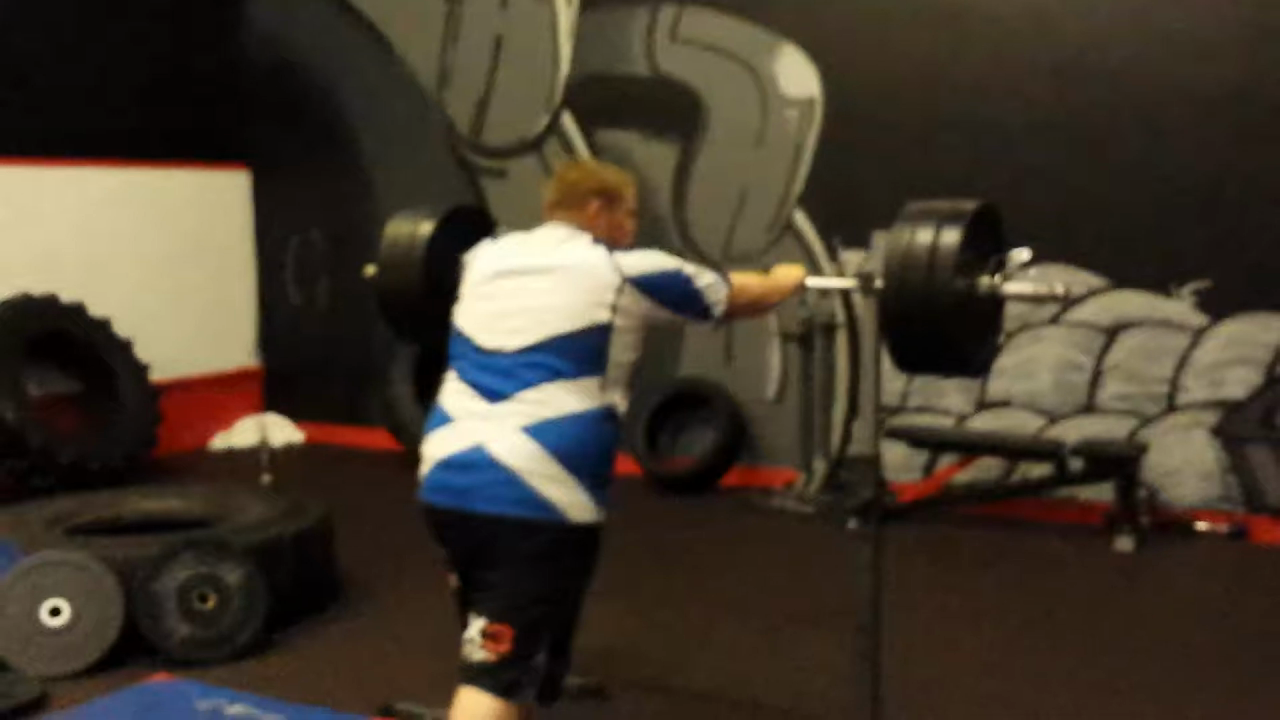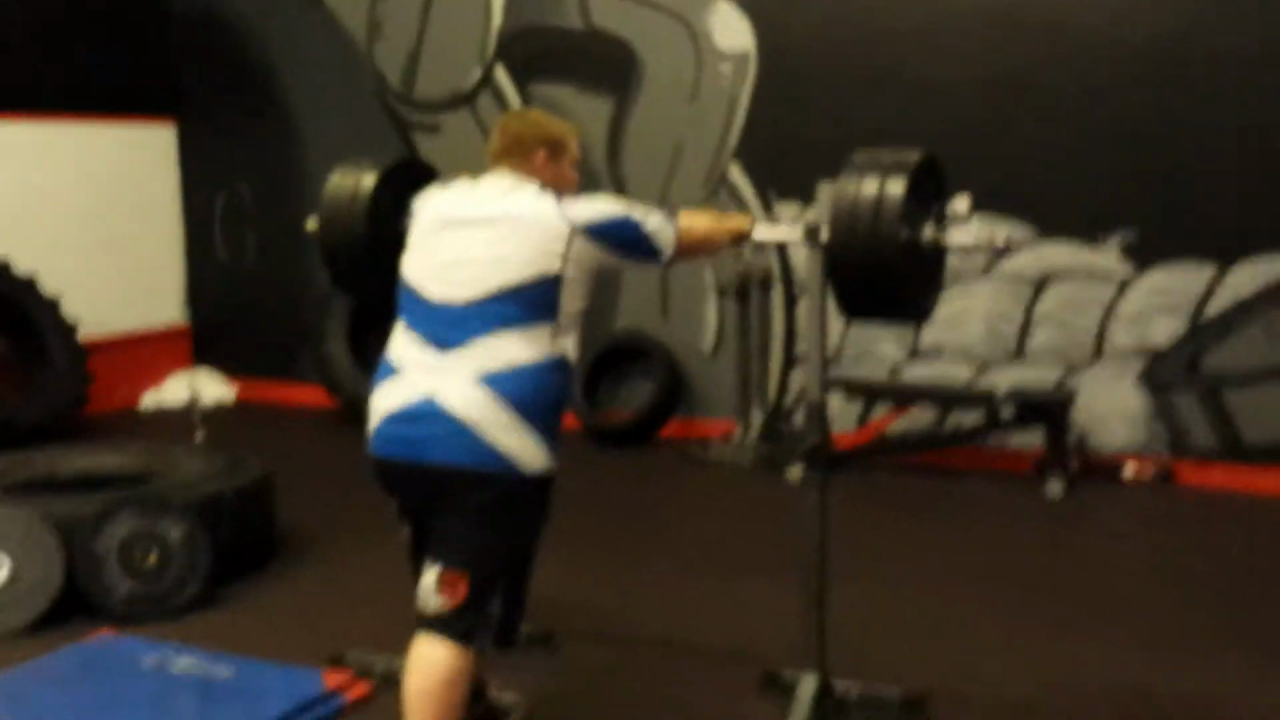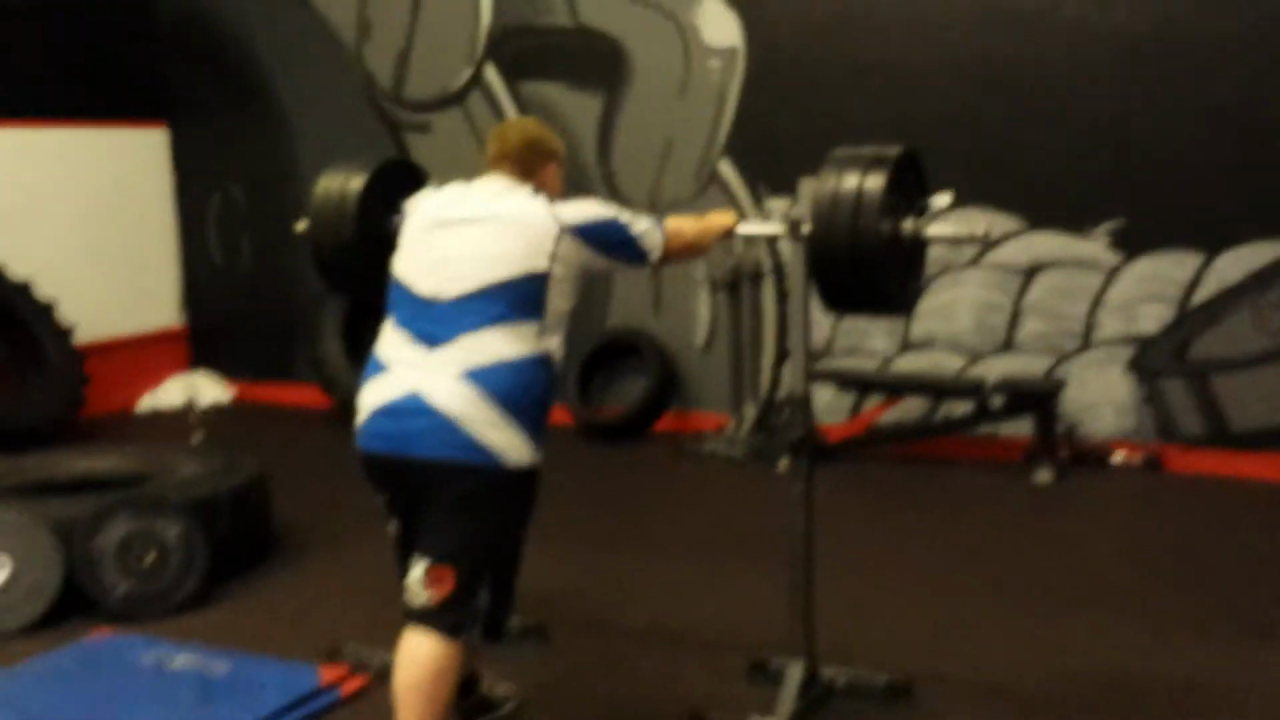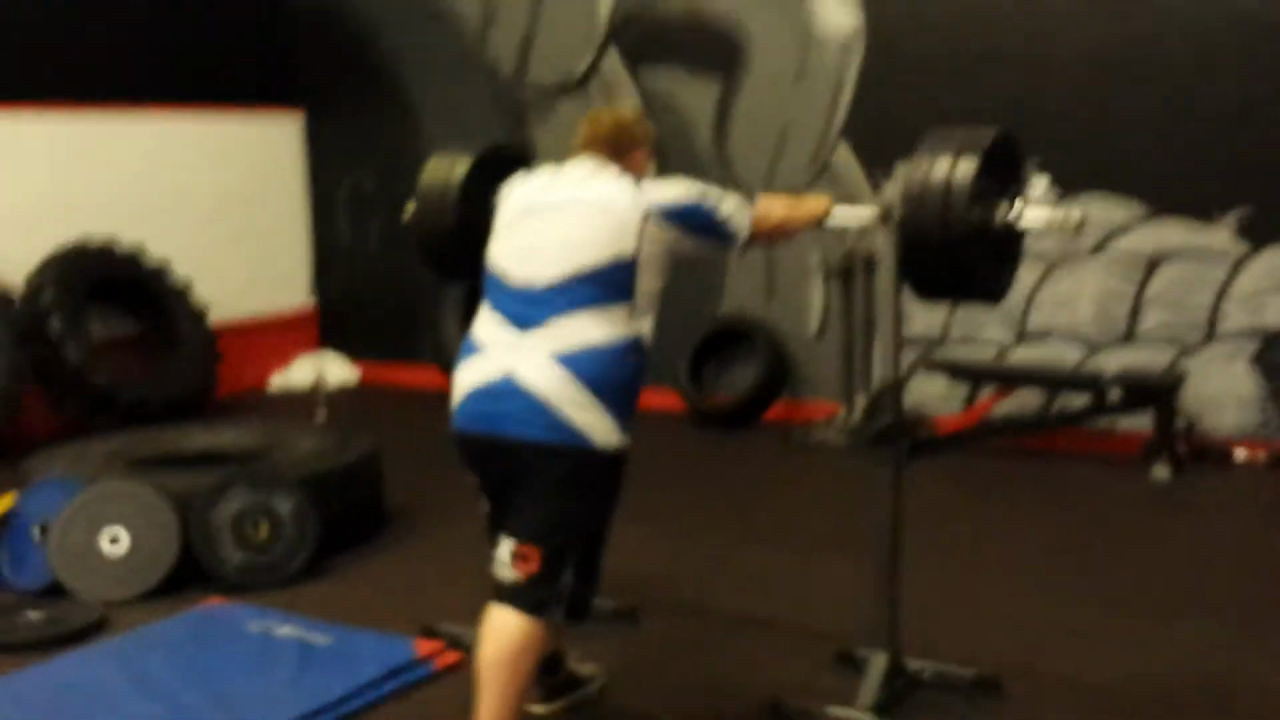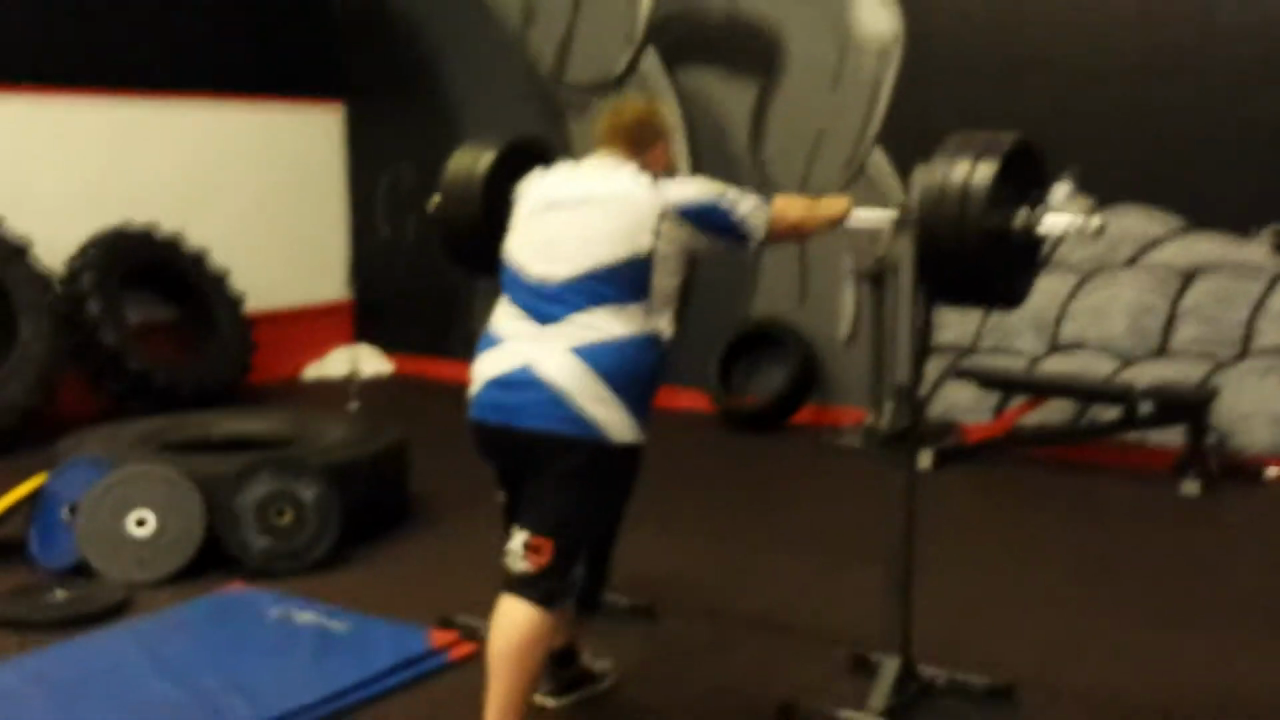
dt=0.4s
person 1, frame 1
left shoulder: (487, 256)
right shoulder: (623, 273)
right elbow: (739, 297)
right wrist: (785, 280)
left hip: (446, 480)
right hip: (534, 496)
left knee: (499, 639)
right knee: (496, 667)
person 1, frame 2
left shoulder: (433, 204)
right shoulder: (572, 221)
right elbow: (685, 235)
right wrist: (733, 227)
left hip: (396, 429)
right hip: (484, 444)
left knee: (450, 588)
right knee: (449, 612)
person 1, frame 3
left shoulder: (426, 207)
right shoulder: (561, 222)
right elbow: (672, 239)
right wrist: (719, 223)
left hip: (383, 426)
right hip: (470, 439)
left knee: (443, 578)
right knee: (437, 606)
person 1, frame 4
left shoulder: (519, 190)
right shoulder: (649, 204)
right elbow: (761, 220)
right wrist: (812, 208)
left hip: (477, 405)
right hip: (562, 420)
left knee: (535, 554)
right knee: (524, 584)
person 1, frame 5
left shoulder: (537, 187)
right shoulder: (665, 203)
right elbow: (778, 219)
right wrist: (829, 210)
left hip: (494, 398)
right hip: (578, 414)
left knee: (551, 545)
right knee: (535, 574)
left ankle: (561, 665)
